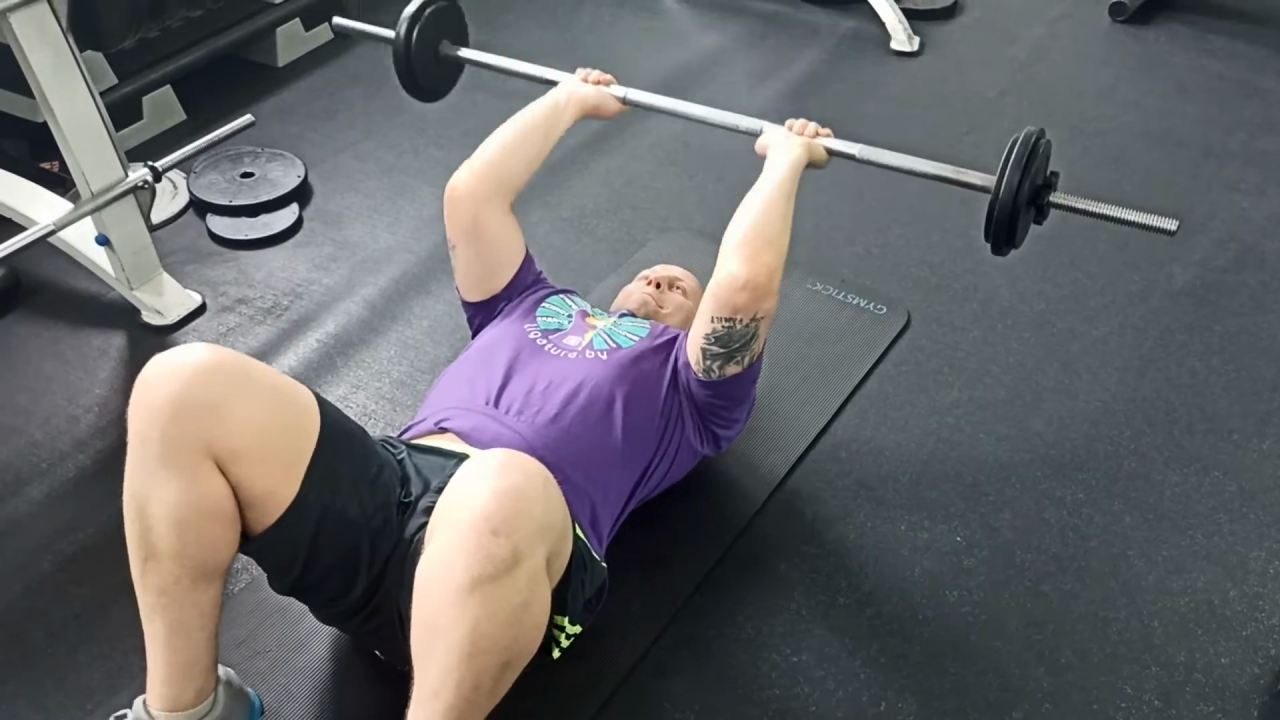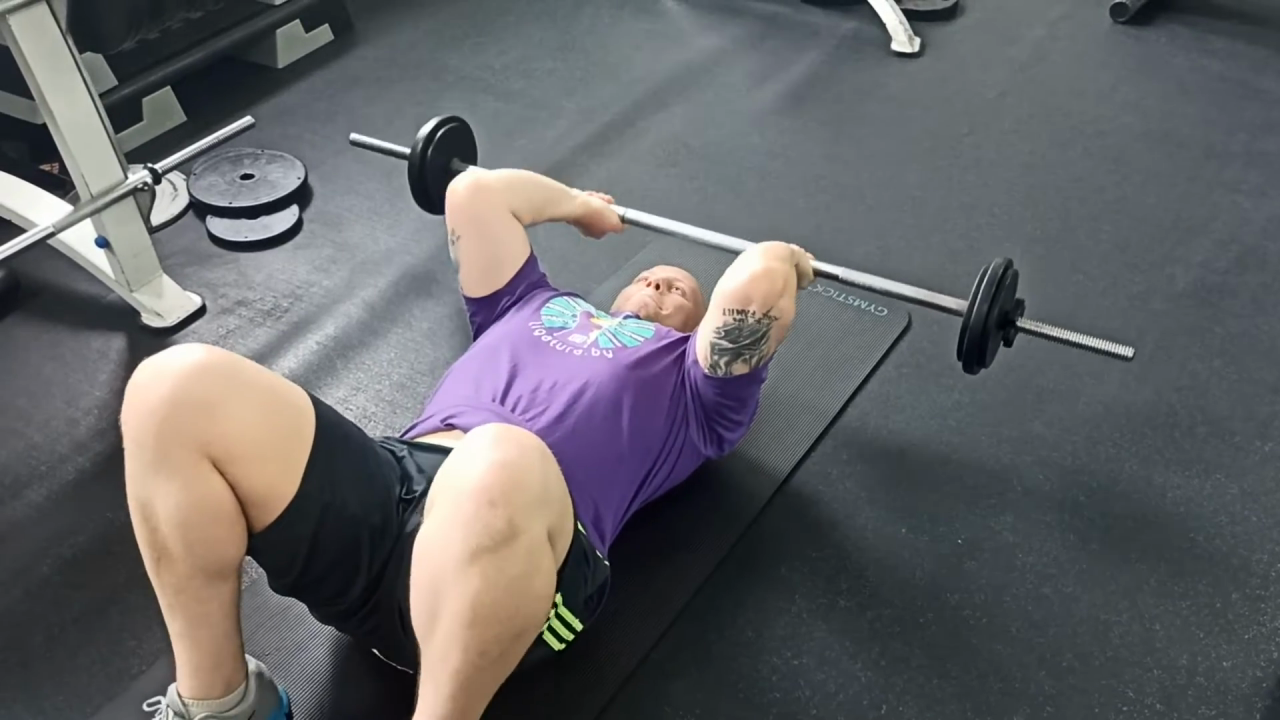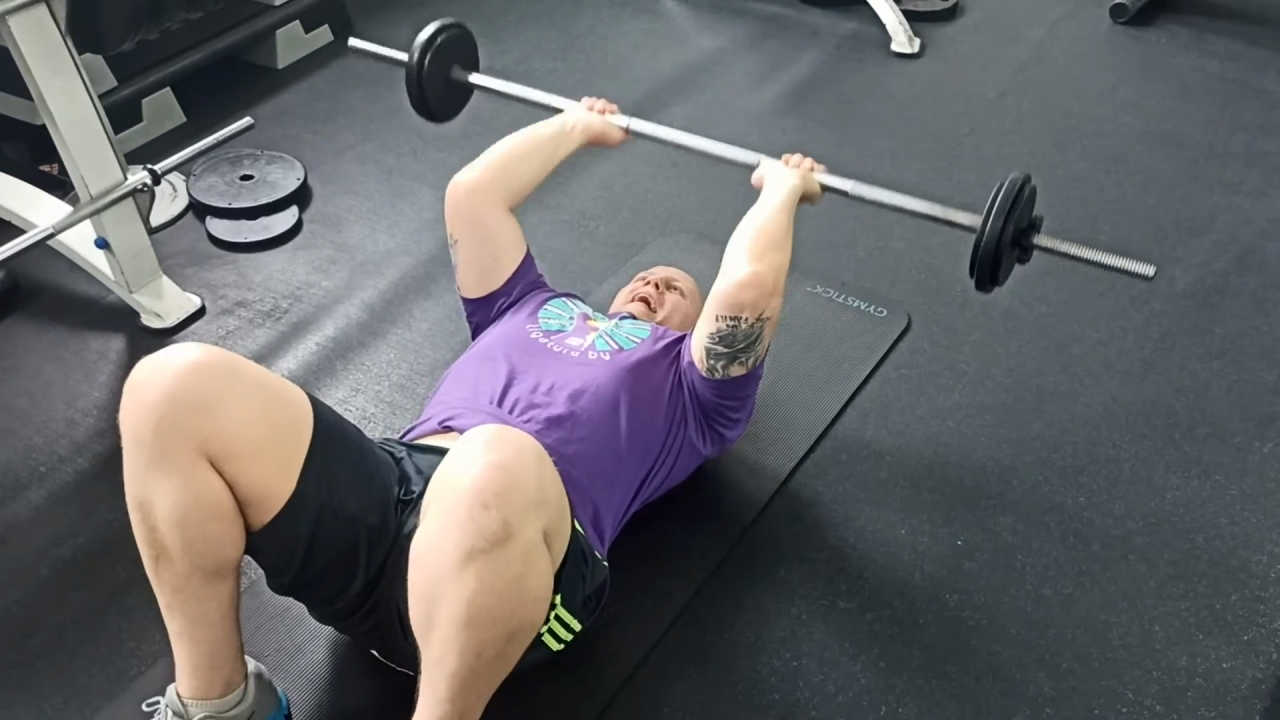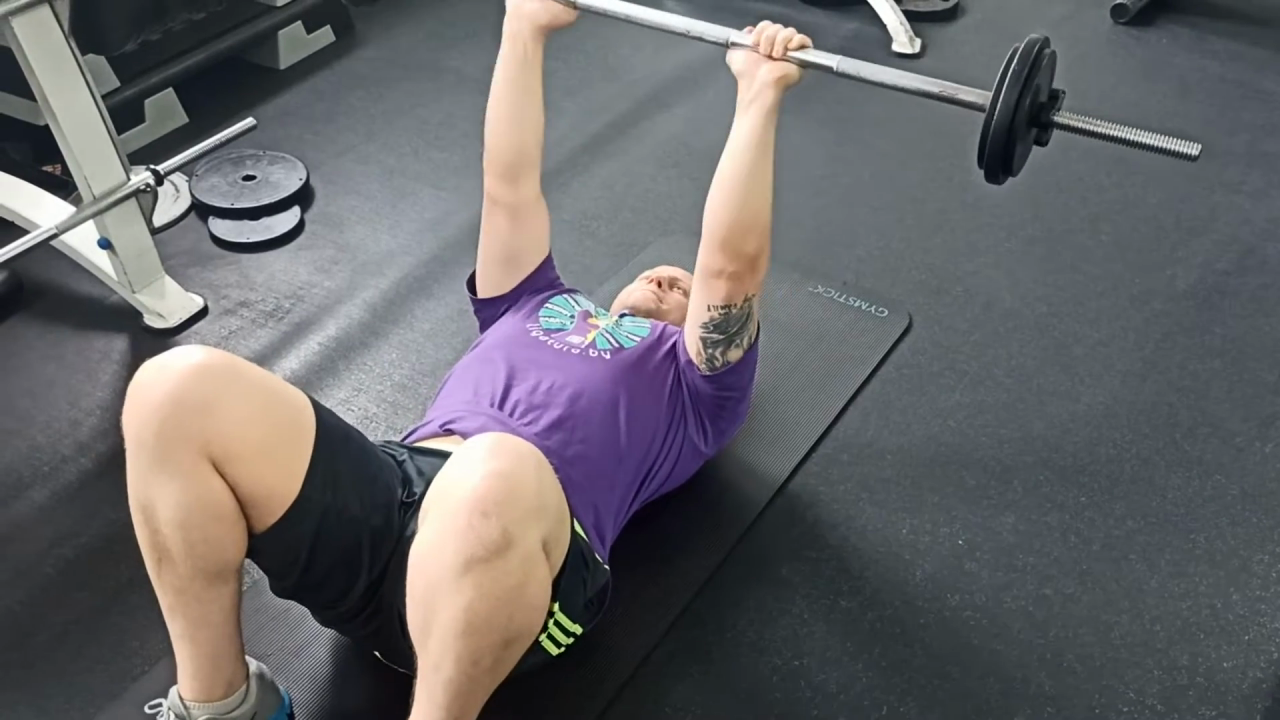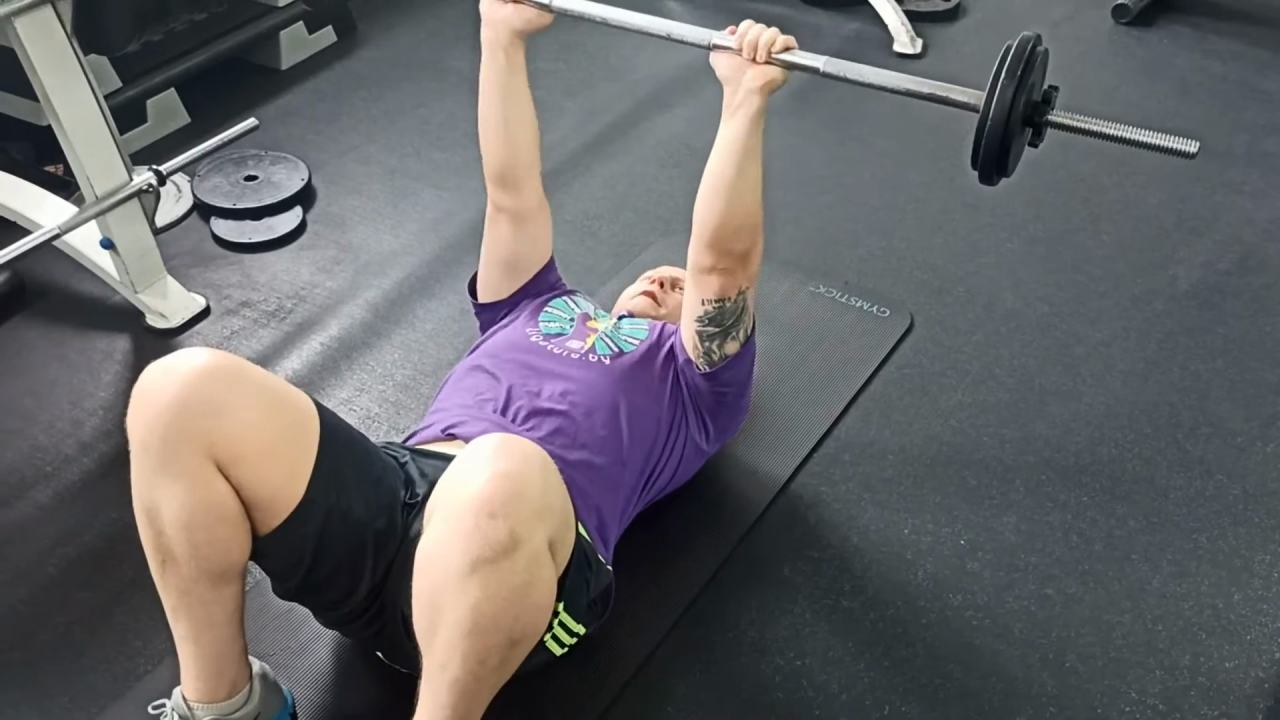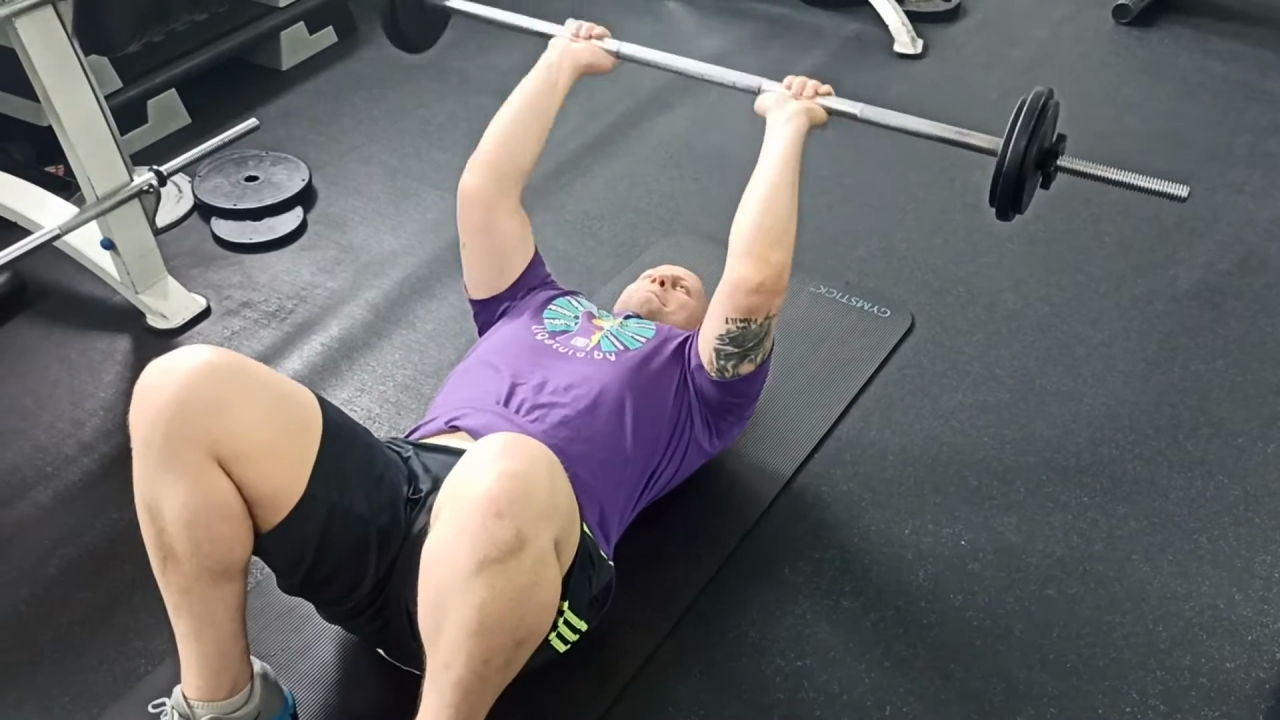
dt=0.4s
person 1, frame 1
left shoulder: (692, 378)
right shoulder: (535, 308)
left elbow: (745, 284)
right elbow: (470, 197)
left wrist: (786, 157)
right wrist: (570, 101)
left hip: (511, 518)
right hip: (387, 484)
left knee: (498, 495)
right knee: (184, 385)
person 1, frame 2
left shoulder: (694, 384)
right shoulder: (537, 309)
left elbow: (755, 292)
right elbow: (473, 194)
left wrist: (777, 257)
right wrist: (581, 205)
left hip: (515, 523)
right hip: (389, 485)
left knee: (499, 467)
right knee: (175, 387)
person 1, frame 3
left shoulder: (691, 384)
right shoulder: (537, 309)
left elbow: (746, 291)
right elbow: (472, 195)
left wrist: (781, 189)
right wrist: (578, 127)
left hip: (513, 525)
right hip: (386, 490)
left knee: (494, 470)
right knee: (172, 388)
person 1, frame 4
left shoulder: (691, 385)
right shoulder: (537, 306)
left elbow: (732, 263)
right elbow: (509, 188)
left wrist: (759, 94)
left hip: (512, 535)
right hip: (389, 487)
left knee: (493, 479)
right knee: (178, 389)
person 1, frame 5
left shoulder: (694, 383)
right shoulder: (538, 310)
left elbow: (724, 262)
right elbow: (513, 195)
left wrist: (744, 97)
left hip: (516, 538)
right hip: (392, 491)
left knee: (500, 480)
right knee: (179, 391)
person 1, frame 6
left shoulder: (697, 381)
right shoulder: (540, 309)
left elbow: (754, 280)
right elbow: (484, 194)
left wrist: (787, 126)
right wrist: (561, 64)
left hip: (519, 525)
right hip: (394, 486)
left knee: (506, 476)
right knee: (183, 387)
